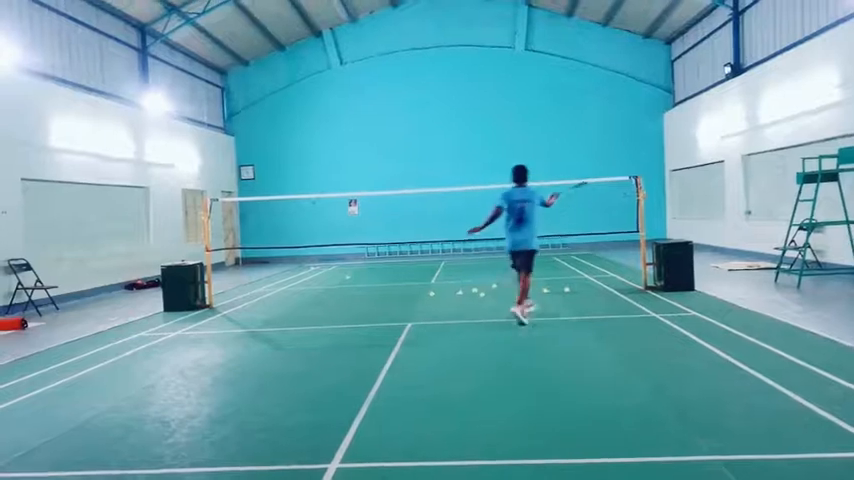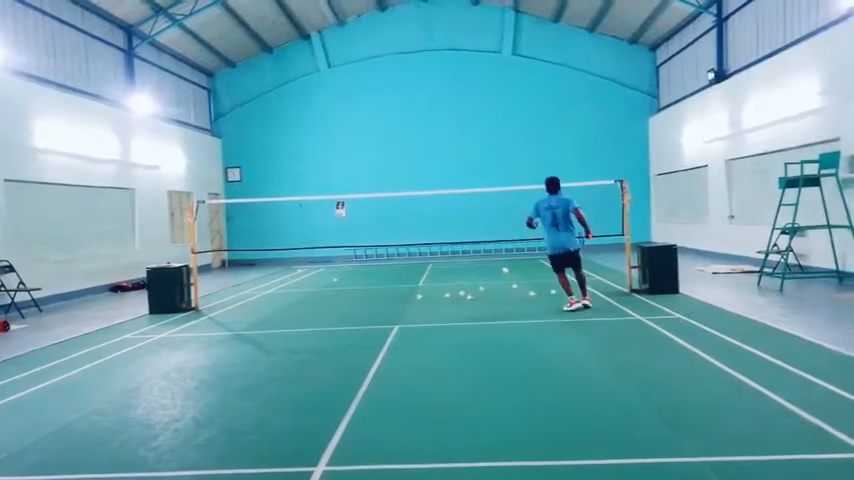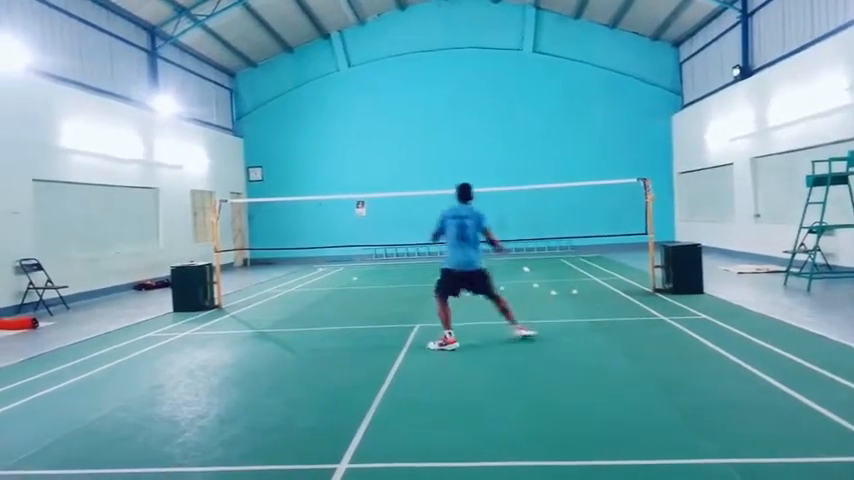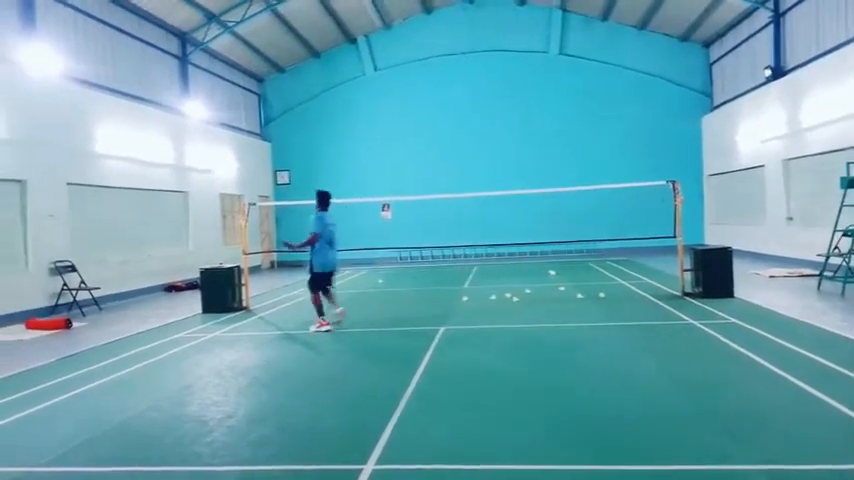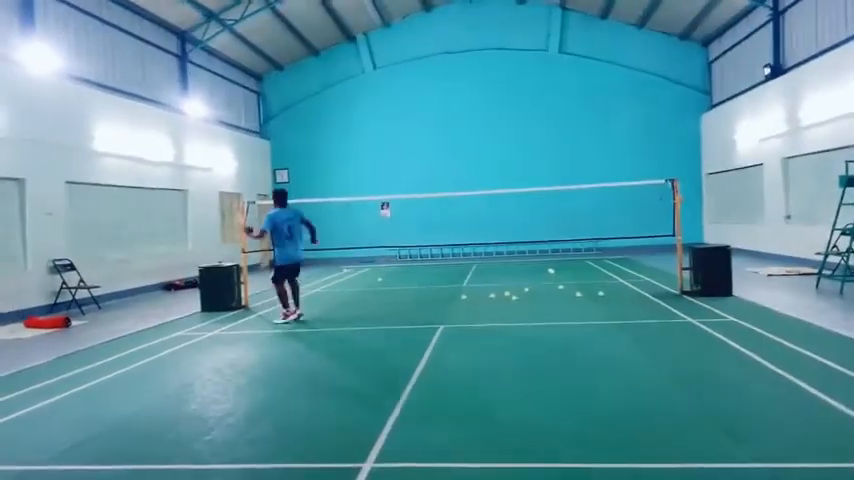
dt=1s
person 1, frame 1
left shoulder: (507, 195)
right shoulder: (534, 194)
left elbow: (497, 213)
right elbow: (548, 204)
left wrist: (481, 227)
right wrist: (553, 199)
left hip: (513, 242)
right hip: (529, 242)
left knee: (521, 272)
right knee: (525, 274)
left ankle: (525, 302)
right ankle: (520, 306)
person 1, frame 2
left shoulder: (539, 204)
right shoulder: (567, 201)
left elbow: (529, 222)
right elbow: (579, 215)
left wrist: (534, 225)
right wrist: (587, 231)
left hip: (553, 246)
right hip: (570, 244)
left knee: (560, 273)
right knee: (578, 270)
left ankle: (572, 300)
right ankle: (585, 298)
person 1, frame 3
left shoulder: (446, 214)
right shoulder: (476, 214)
left elbow: (434, 237)
right elbow: (489, 238)
right wrist: (498, 246)
left hip: (451, 265)
right hip: (473, 265)
left knee: (441, 297)
right knee: (494, 296)
left ankle: (448, 337)
right ankle: (518, 328)
person 1, frame 4
left shoulder: (318, 218)
right shoulder: (330, 219)
left elbow: (314, 238)
left wrist: (296, 247)
left hip: (319, 263)
right hip: (330, 261)
left knee: (314, 291)
right knee: (325, 289)
left ankle: (323, 322)
right ankle: (337, 307)
person 1, frame 5
left shoulder: (271, 216)
right shoulder: (296, 213)
left elbow: (261, 235)
right elbow: (310, 226)
left wrist: (251, 234)
right wrist: (313, 238)
left hip: (281, 257)
right hip: (297, 255)
left knee: (278, 283)
right knee: (292, 280)
left ankle: (287, 312)
right ankle: (296, 309)
